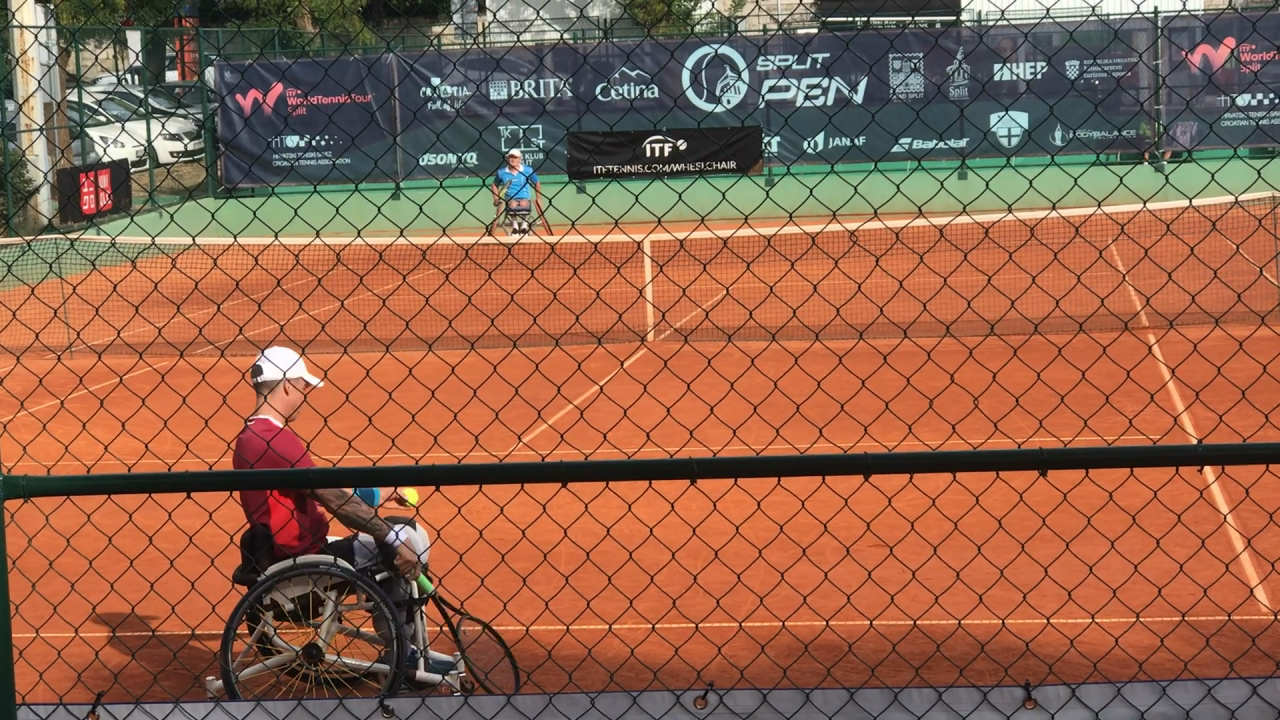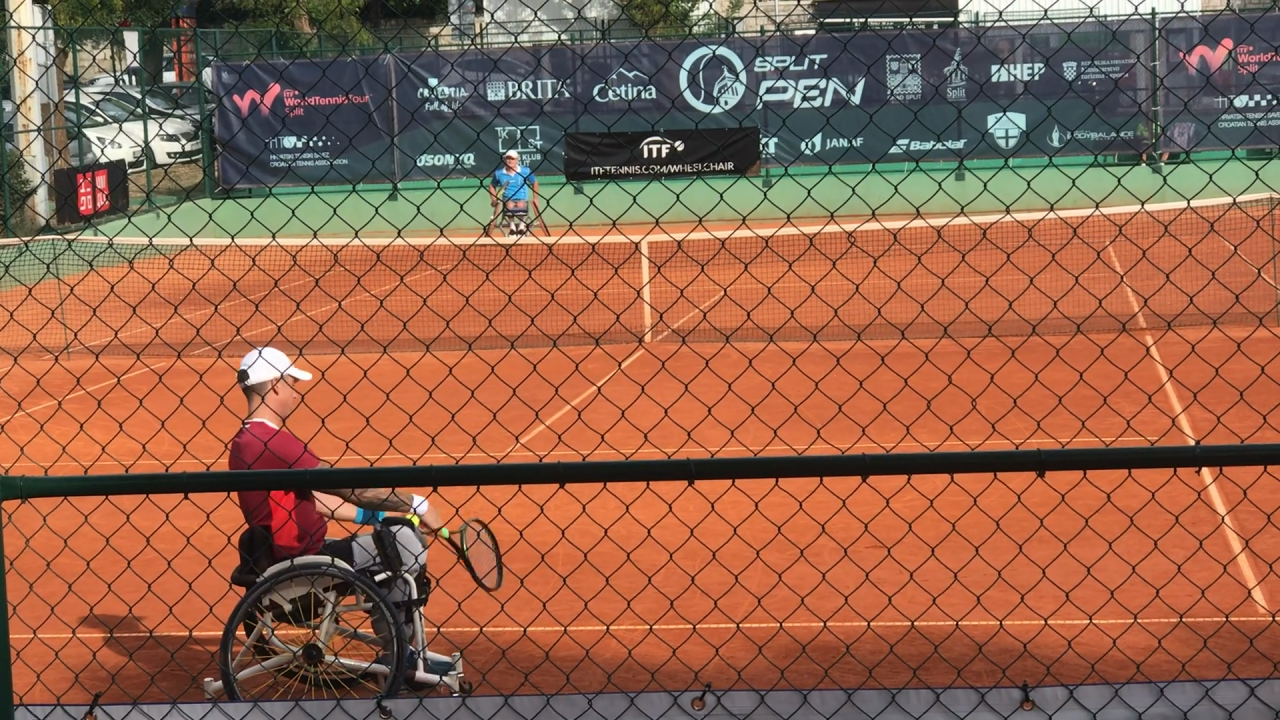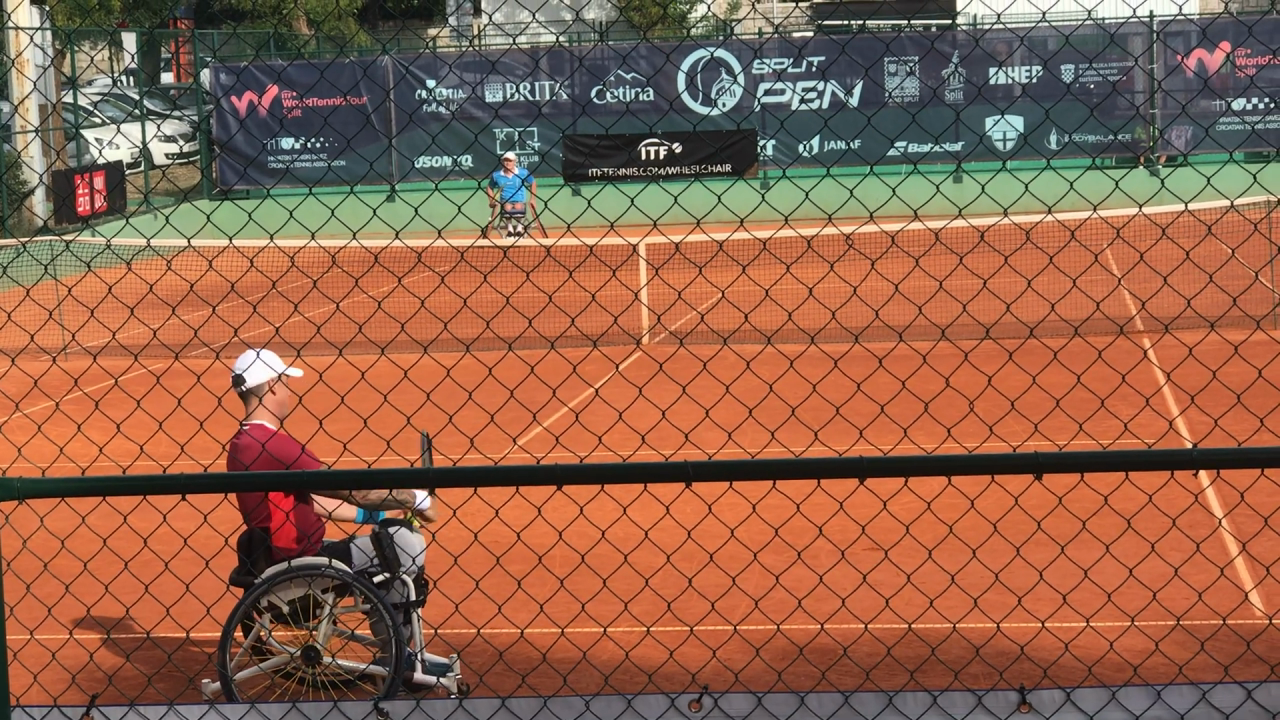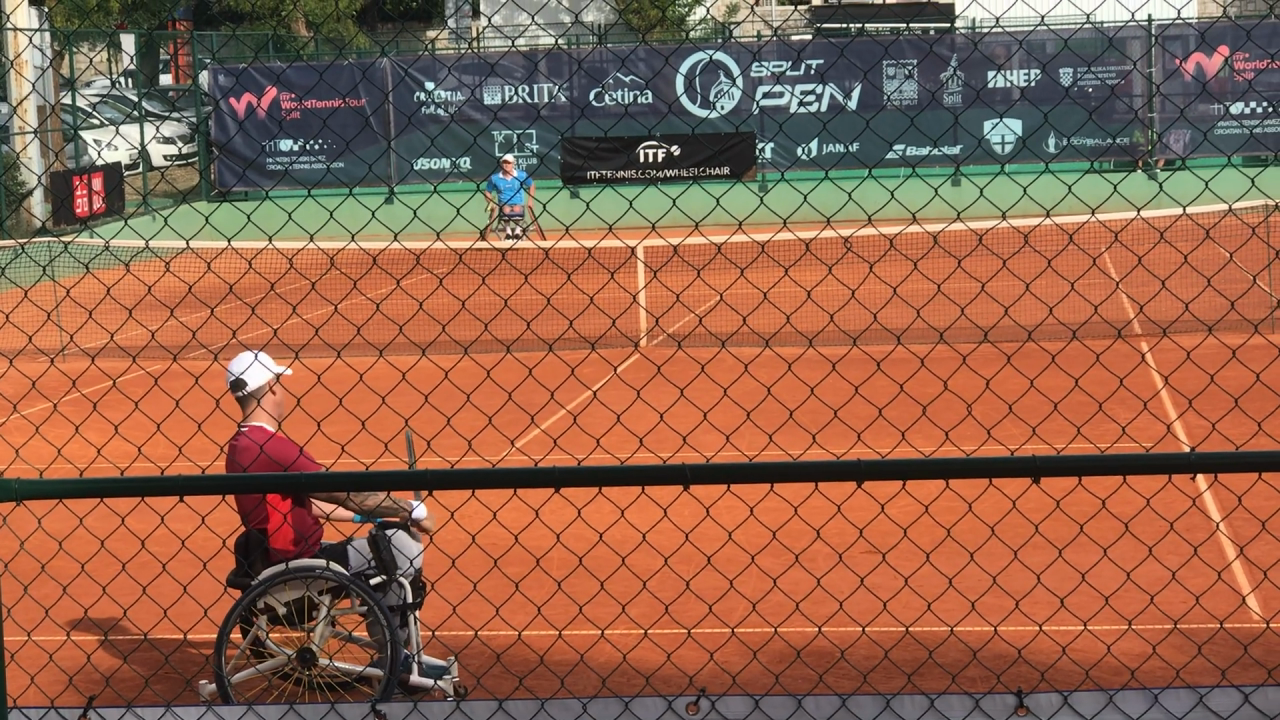
dt=0.2s
person 1, frame 1
left shoulder: (252, 436)
right shoulder: (273, 439)
left elbow: (320, 493)
right elbow: (334, 499)
right wrist: (396, 540)
left hip: (293, 556)
right hip: (304, 560)
left knee: (401, 533)
right knee: (411, 537)
person 1, frame 2
left shoulder: (248, 440)
right shoulder: (271, 442)
left elbow: (313, 499)
right elbow: (349, 489)
left wrist: (375, 516)
right wrist: (417, 504)
left hip: (295, 556)
left knee: (395, 536)
right knee: (409, 539)
person 1, frame 3
left shoulder: (246, 442)
right shoulder: (270, 444)
left elbow: (310, 502)
right elbow: (351, 490)
left wrist: (376, 515)
right wrist: (417, 499)
left hip: (293, 558)
left knee: (396, 533)
right knee: (408, 541)
person 1, frame 4
left shoulder: (244, 443)
right shoulder: (269, 447)
left elbow: (310, 504)
right elbow: (347, 495)
left wrist: (377, 513)
right wrist: (414, 510)
left hip: (291, 560)
left knee: (396, 536)
right knee: (405, 545)
